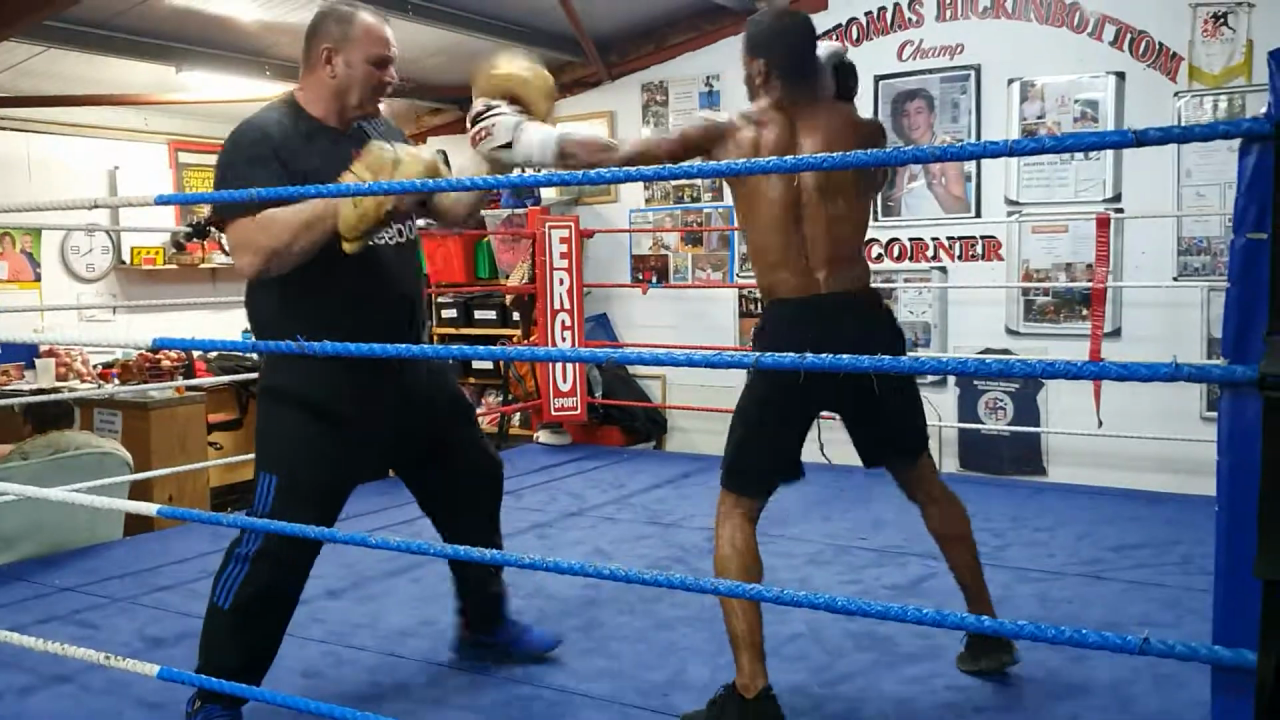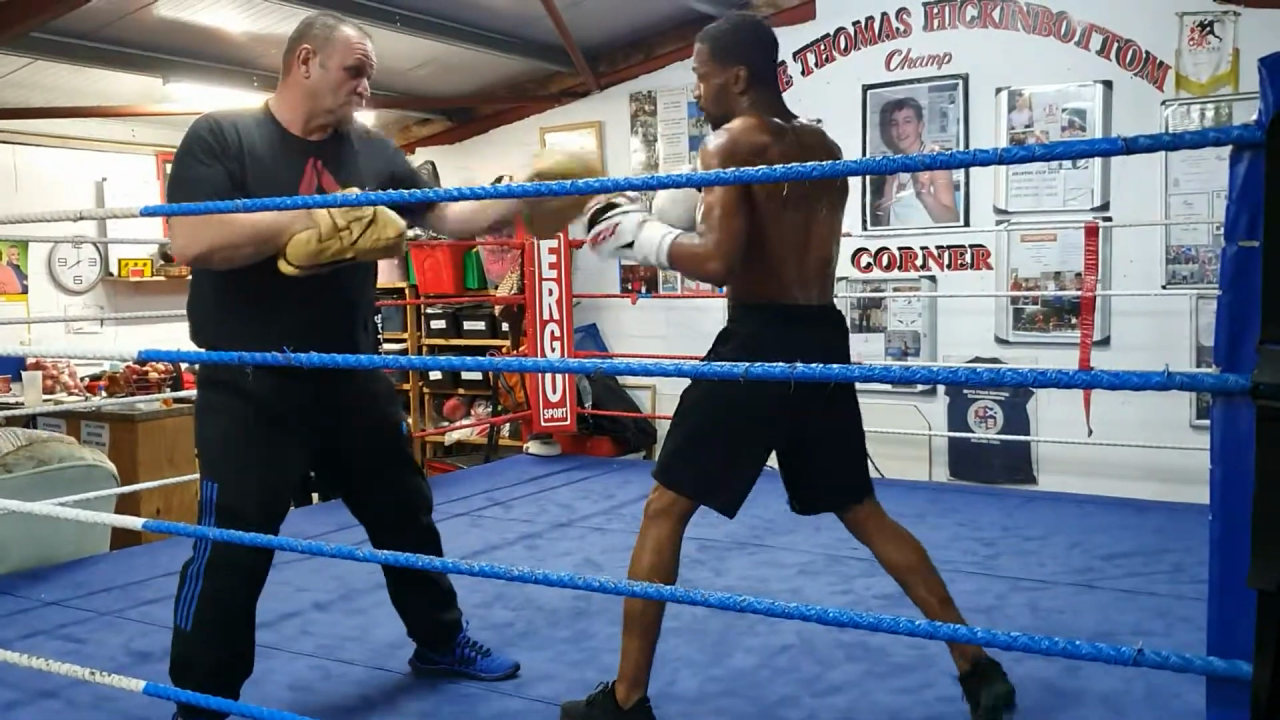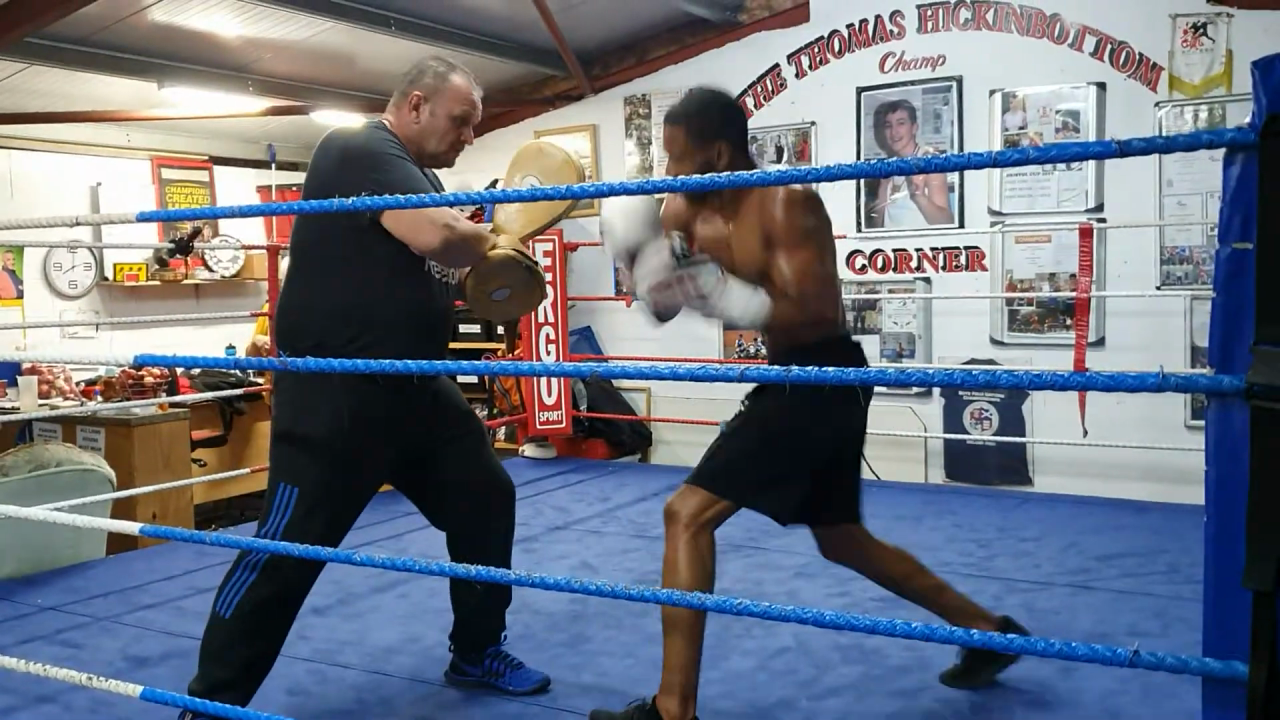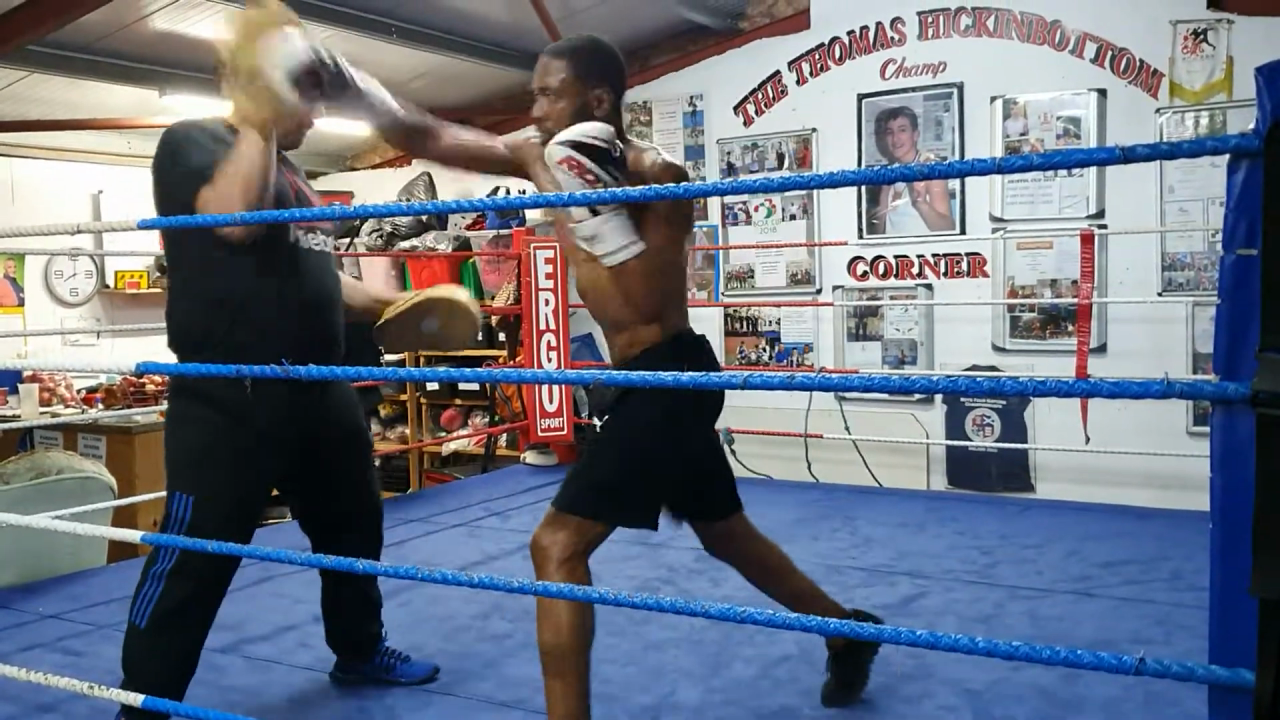
dt=1s
person 1, frame 1
left shoulder: (379, 135)
right shoulder: (263, 139)
left elbow: (449, 210)
right elbow: (254, 251)
right wrist: (352, 202)
left hip: (407, 366)
right hip: (315, 383)
left knee: (475, 481)
right knee: (276, 541)
left ankle: (485, 626)
person 1, frame 2
left shoulder: (368, 151)
right shoulder: (221, 136)
left elbow: (447, 218)
right elbow: (192, 240)
left wrist: (524, 198)
right wrist: (313, 225)
left hip: (351, 381)
right hip: (250, 389)
left knee: (404, 513)
right knee: (231, 550)
left ankle: (439, 641)
person 1, frame 3
left shoulder: (419, 172)
right shoulder: (359, 151)
left elbow: (443, 269)
right elbow: (436, 235)
left wrist: (508, 240)
right wrist: (489, 242)
left hip: (416, 388)
right hip: (335, 393)
left knee: (487, 502)
right knee: (290, 548)
left ankle: (477, 652)
person 1, frame 4
left shoulder: (286, 167)
right shoulder: (193, 142)
right elbow: (236, 220)
left wrist: (391, 305)
right wrist: (258, 124)
left hip: (319, 389)
right hip: (228, 397)
left knee: (354, 522)
right knee: (195, 556)
left ankle: (360, 651)
person 2, frame 1
left shoulder: (735, 132)
right shoulder: (864, 132)
left elbow: (611, 159)
left wrist: (522, 135)
left hip: (794, 337)
right hip: (867, 326)
left knee: (738, 511)
right knee: (923, 484)
right ankle: (988, 630)
person 2, frame 2
left shoulder: (729, 144)
right shoulder: (825, 149)
left elbow: (720, 263)
left wrist: (641, 236)
right wrist: (701, 221)
left hip: (758, 344)
right hip: (823, 342)
left knee: (663, 512)
right knee: (865, 514)
person 2, frame 3
left shoulder: (785, 203)
right shoulder: (686, 207)
left elbow: (812, 311)
right elbow: (659, 300)
left wrist: (717, 294)
right wrist: (655, 263)
left hip: (815, 373)
right hip: (807, 376)
left knee: (689, 517)
right knee: (841, 536)
right ankle: (986, 629)
person 2, frame 4
left shoulder: (660, 176)
right shoulder: (547, 154)
left elbow: (655, 304)
right elbow: (439, 138)
left wrist: (599, 208)
right wrist: (354, 86)
left hip: (671, 378)
right hip: (644, 381)
left knee: (557, 548)
right knee: (724, 533)
right ankle: (845, 630)
